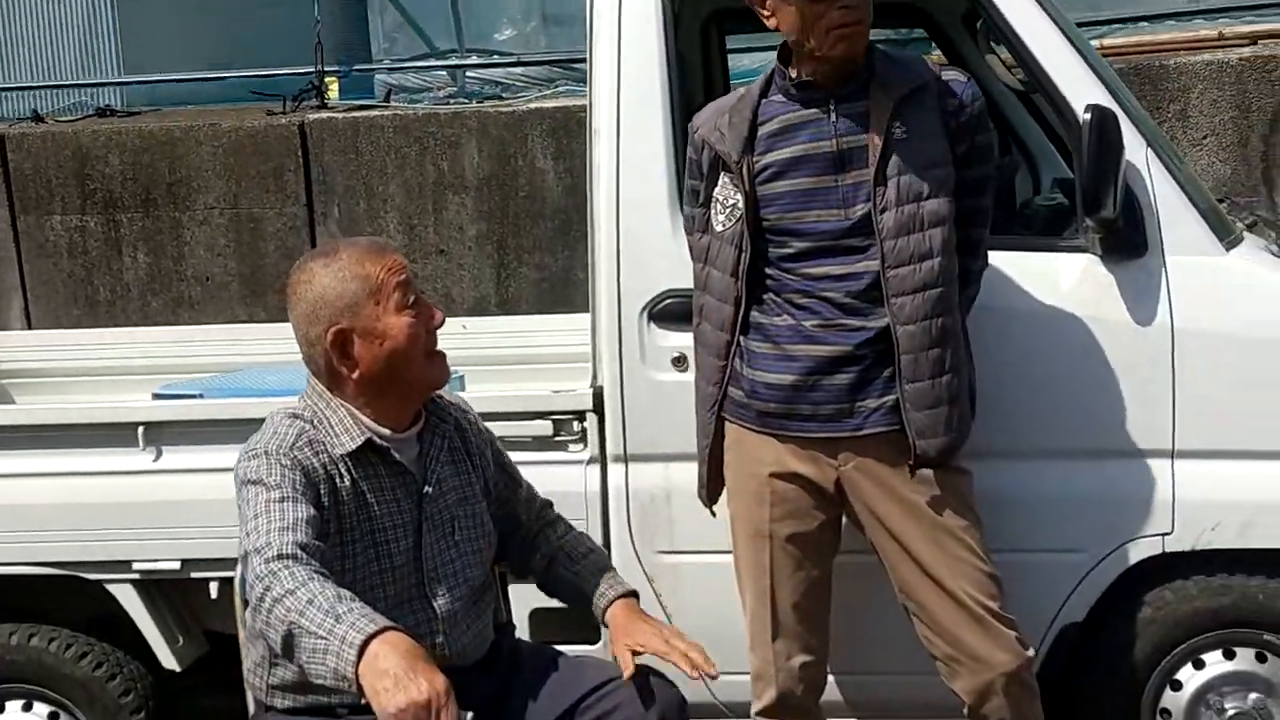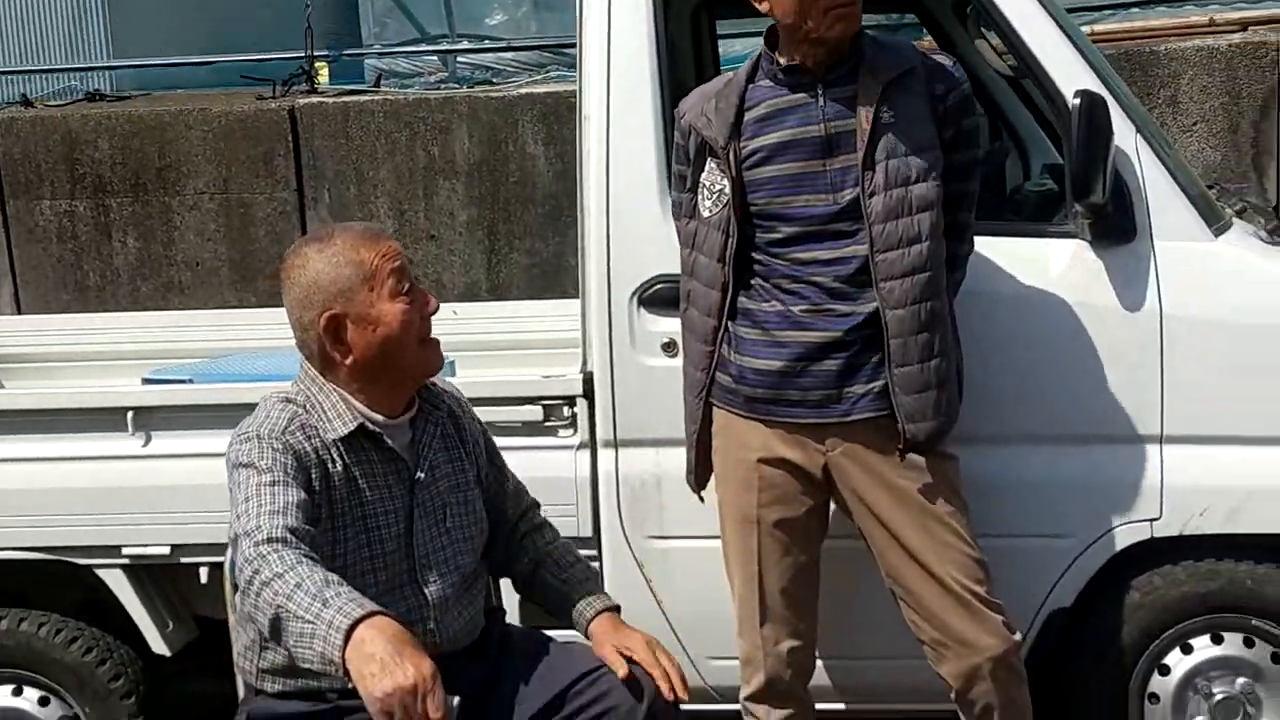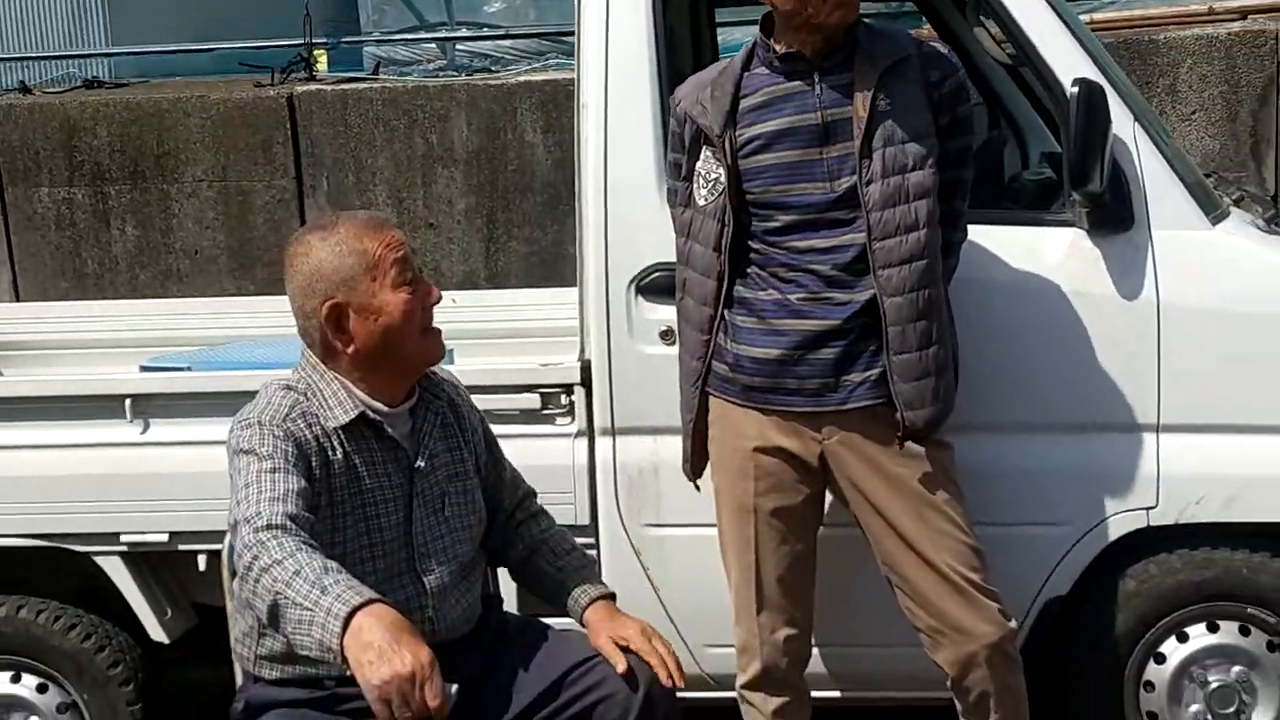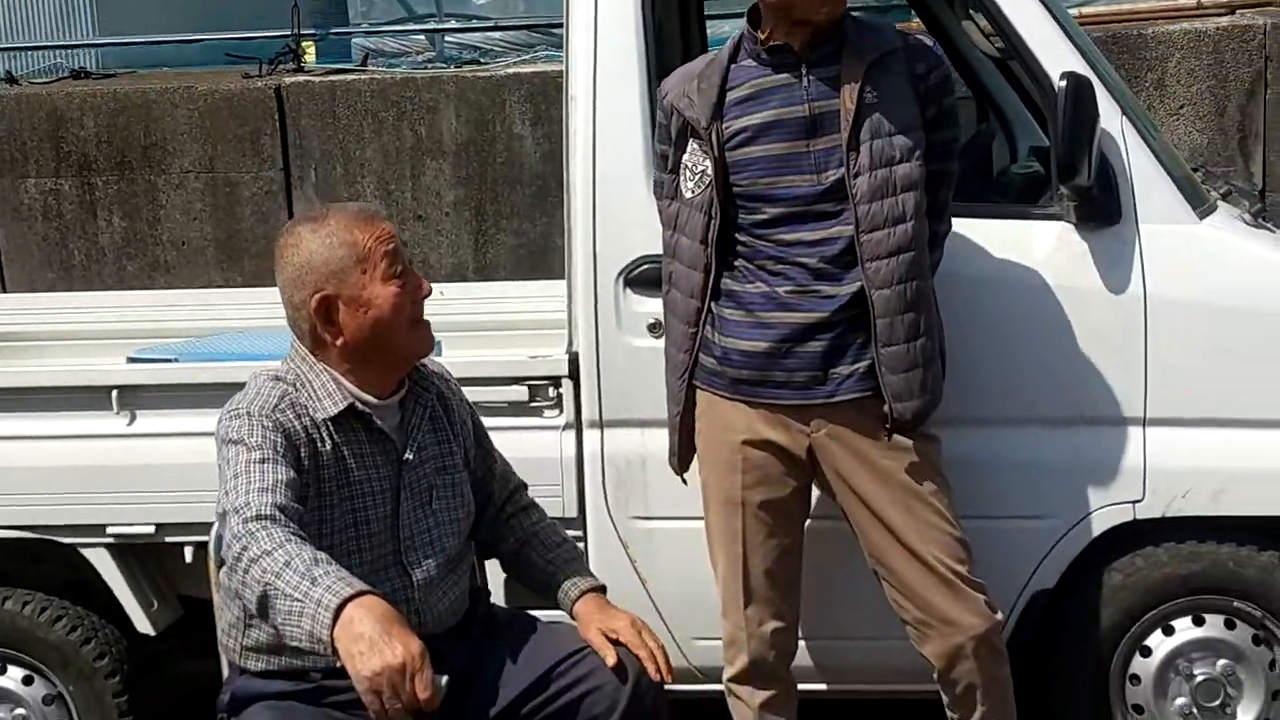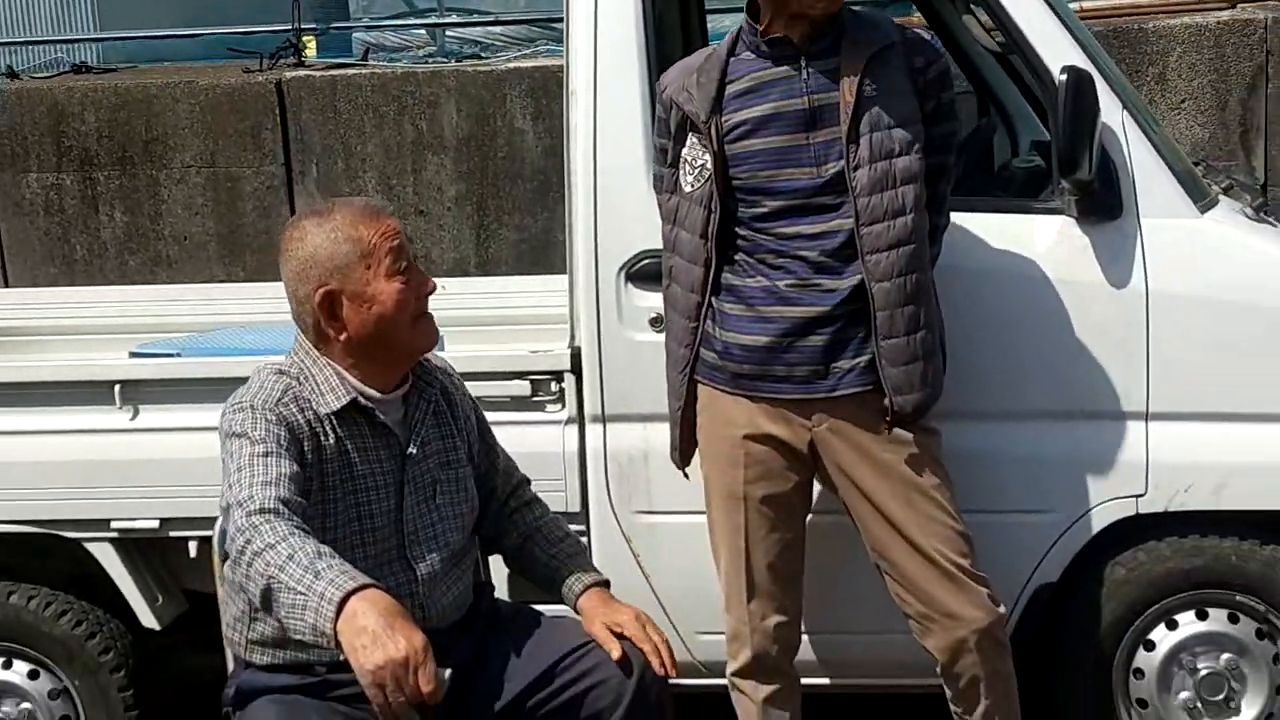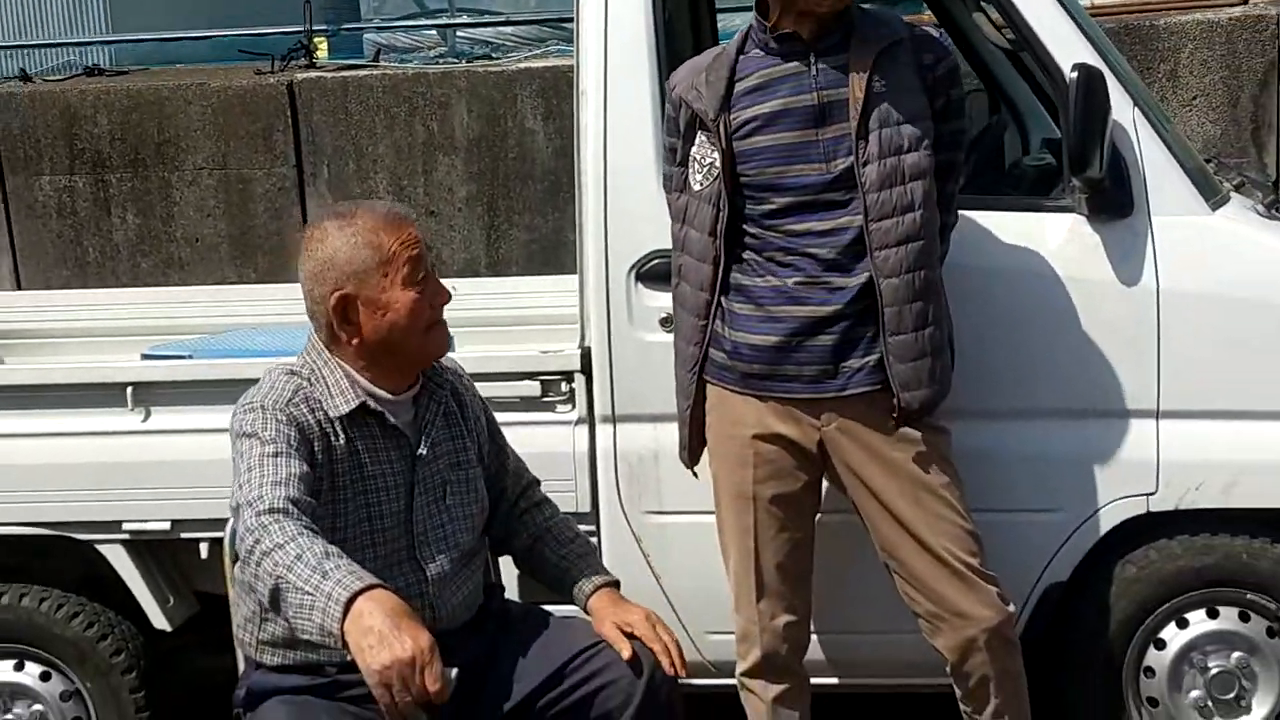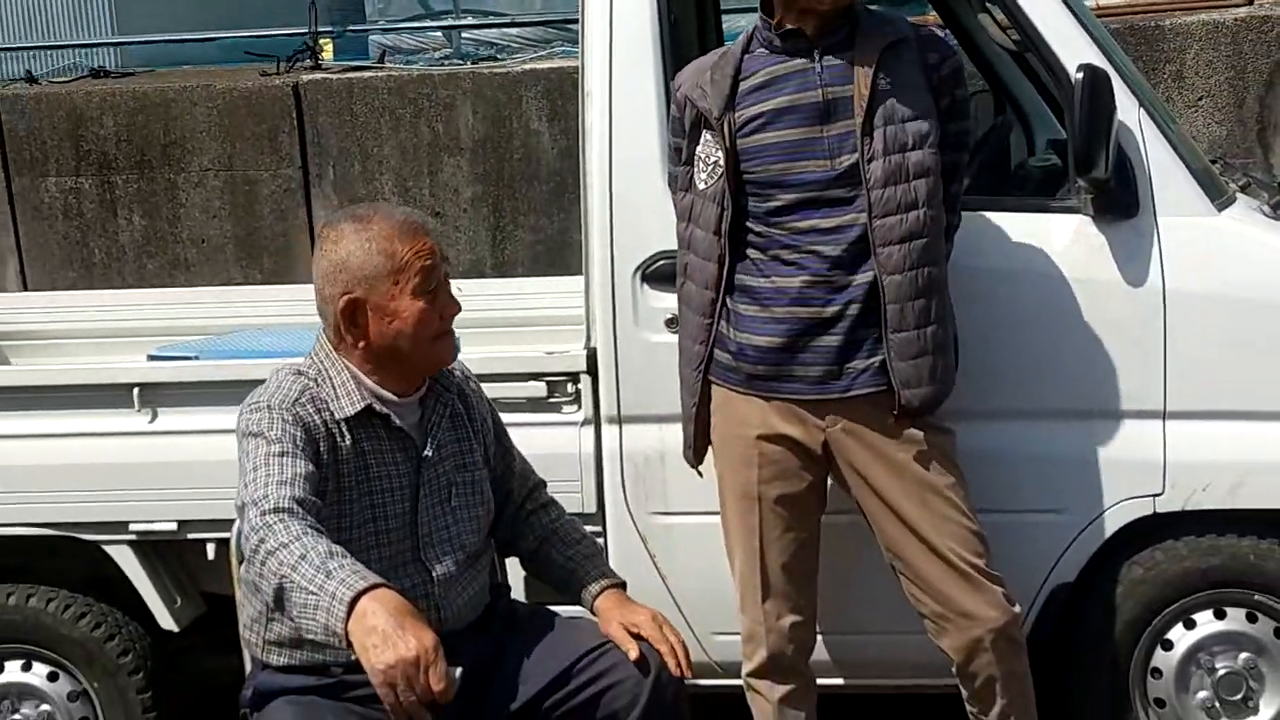
dt=0.1s
person 1, frame 1
left shoulder: (945, 101)
right shoulder: (723, 133)
left elbow: (963, 263)
left wrist: (918, 361)
left hip: (900, 428)
right hip: (767, 433)
person 1, frame 2
left shoulder: (930, 88)
right shoulder: (711, 117)
left elbow: (948, 243)
left wrist: (903, 345)
left hip: (887, 413)
right hip: (755, 419)
left knee: (981, 648)
person 1, frame 3
left shoulder: (925, 73)
right shoulder: (706, 105)
left elbow: (944, 231)
left wrist: (901, 334)
left hip: (882, 402)
right hip: (751, 407)
left knee: (977, 635)
right knee: (768, 653)
person 1, frame 4
left shoulder: (910, 67)
right shoulder: (692, 96)
left elbow: (928, 222)
left wrist: (885, 321)
right wrist: (724, 364)
left hip: (870, 394)
right hip: (739, 400)
left knee: (963, 627)
right knee: (755, 646)
person 1, frame 5
left shoulder: (909, 61)
right shoulder: (691, 91)
left elbow: (928, 216)
left wrist: (884, 313)
left hip: (870, 389)
right hip: (740, 394)
left knee: (966, 620)
right knee: (758, 641)
person 1, frame 6
left shoulder: (917, 60)
right shoulder: (701, 89)
left elbow: (936, 211)
left wrist: (896, 333)
left hip: (878, 388)
right hip: (749, 394)
left knee: (975, 618)
right knee: (767, 637)
person 1, frame 7
left shoulder: (922, 58)
right shoulder: (706, 89)
left elbow: (941, 211)
left wrist: (897, 321)
left hip: (883, 388)
right hip: (754, 394)
left knee: (981, 618)
right knee: (773, 639)
person 2, frame 1
left shoulder: (454, 425)
right shoulder: (284, 456)
left elbow: (534, 530)
right elbow: (281, 581)
left wrist: (617, 603)
right wrist: (375, 648)
person 2, frame 2
left shoulder: (447, 413)
right shoulder: (275, 441)
left elbow: (521, 532)
right elbow: (270, 565)
left wrist: (599, 614)
right wrist: (364, 634)
left hip: (470, 667)
person 2, frame 3
left shoulder: (446, 400)
right shoulder: (275, 428)
left elbow: (517, 520)
right elbow: (269, 550)
left wrist: (595, 603)
right wrist: (362, 620)
left hip: (467, 654)
person 2, frame 4
left shoulder: (437, 393)
right shoulder: (263, 420)
left elbow: (507, 512)
right elbow: (258, 543)
left wrist: (584, 597)
right wrist: (352, 613)
left hip: (455, 647)
left knee: (625, 675)
person 2, frame 5
left shoulder: (440, 388)
right shoulder: (267, 413)
left elbow: (510, 507)
right elbow: (261, 535)
left wrist: (588, 591)
right wrist: (355, 606)
left hip: (459, 642)
left knee: (630, 670)
person 2, frame 6
left shoulder: (450, 389)
right shoulder: (279, 414)
left elbow: (521, 508)
right elbow: (271, 536)
left wrist: (598, 591)
right wrist: (362, 605)
left hip: (470, 643)
left knee: (639, 670)
person 2, frame 7
left shoulder: (457, 391)
right shoulder: (285, 414)
left elbow: (526, 509)
right elbow: (275, 535)
left wrist: (605, 592)
right wrist: (366, 605)
left hip: (476, 643)
left knee: (646, 672)
